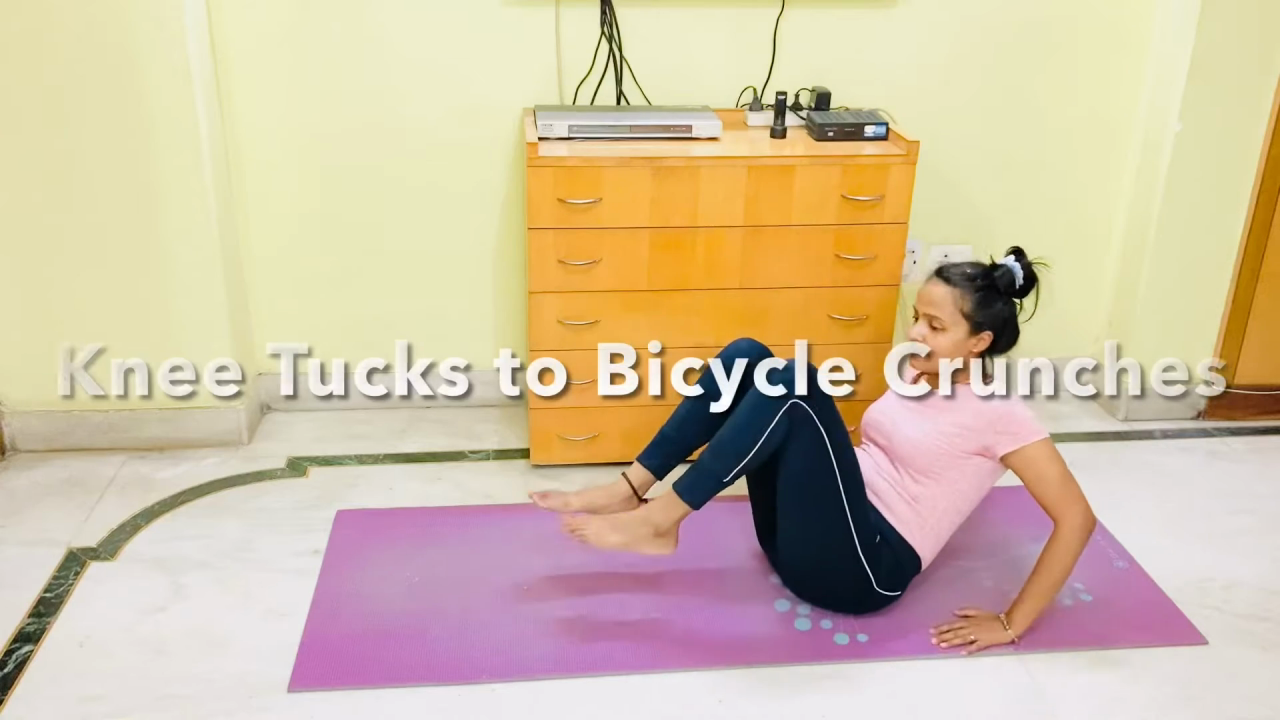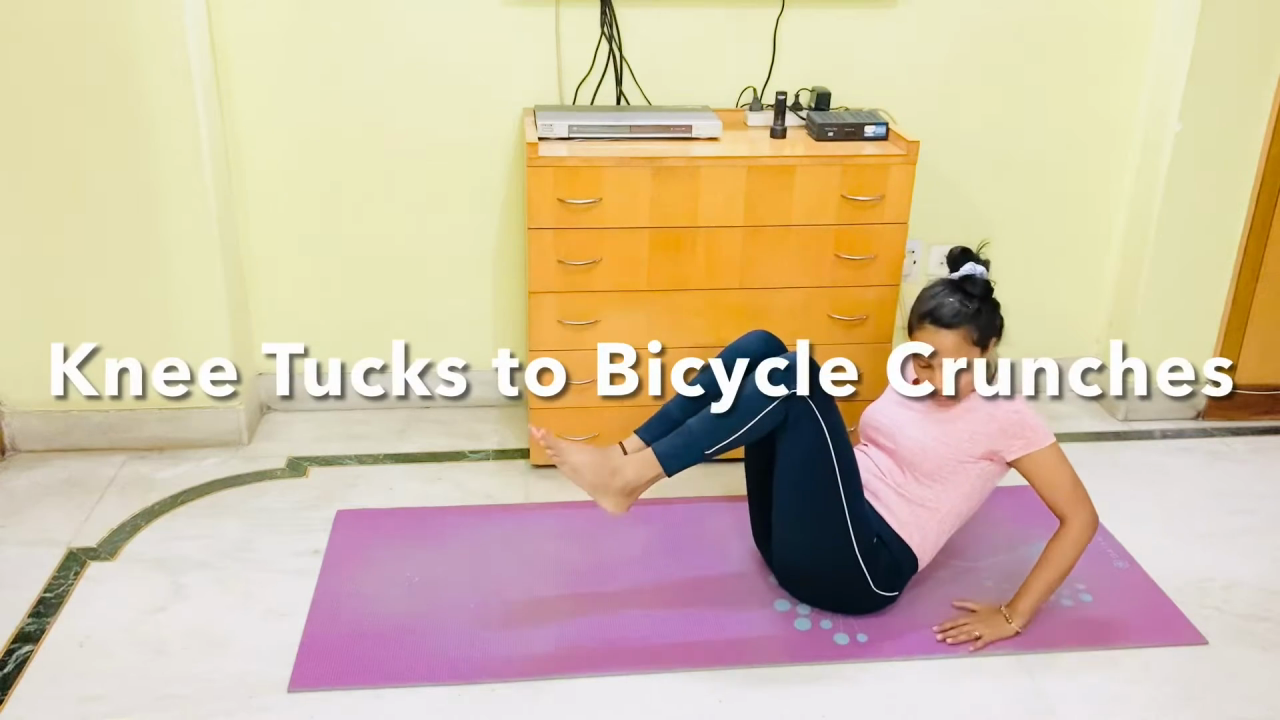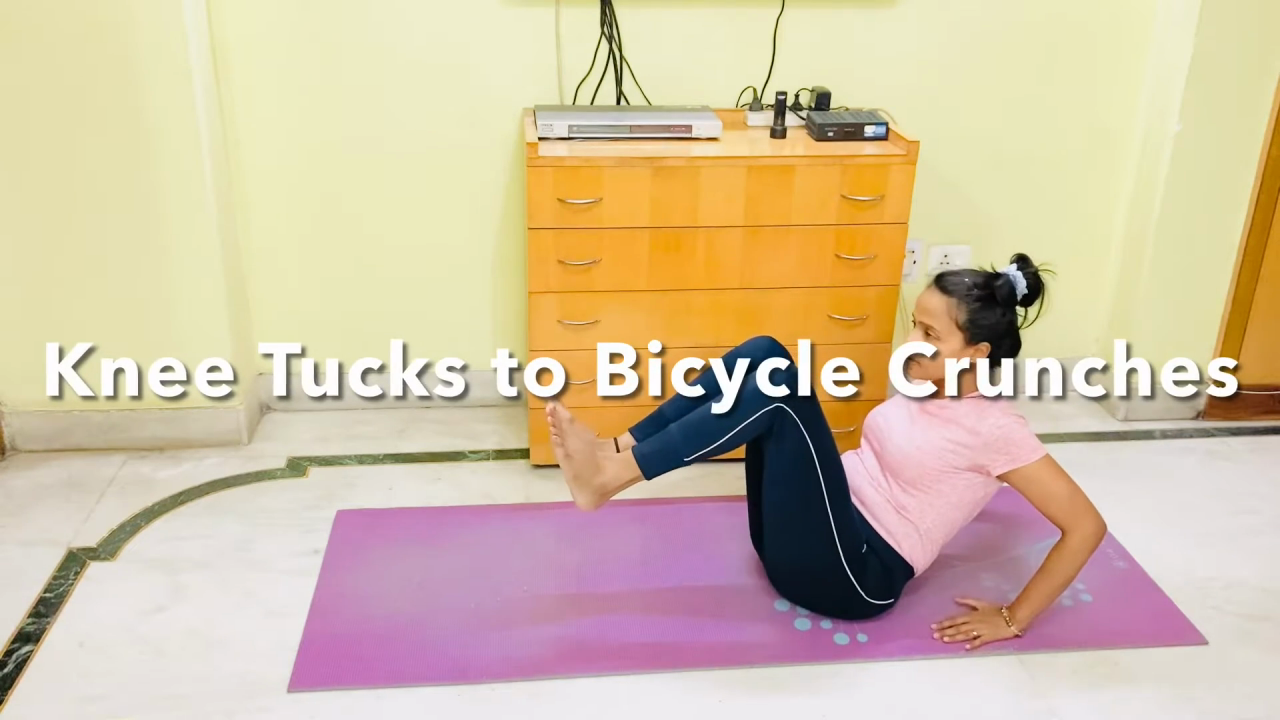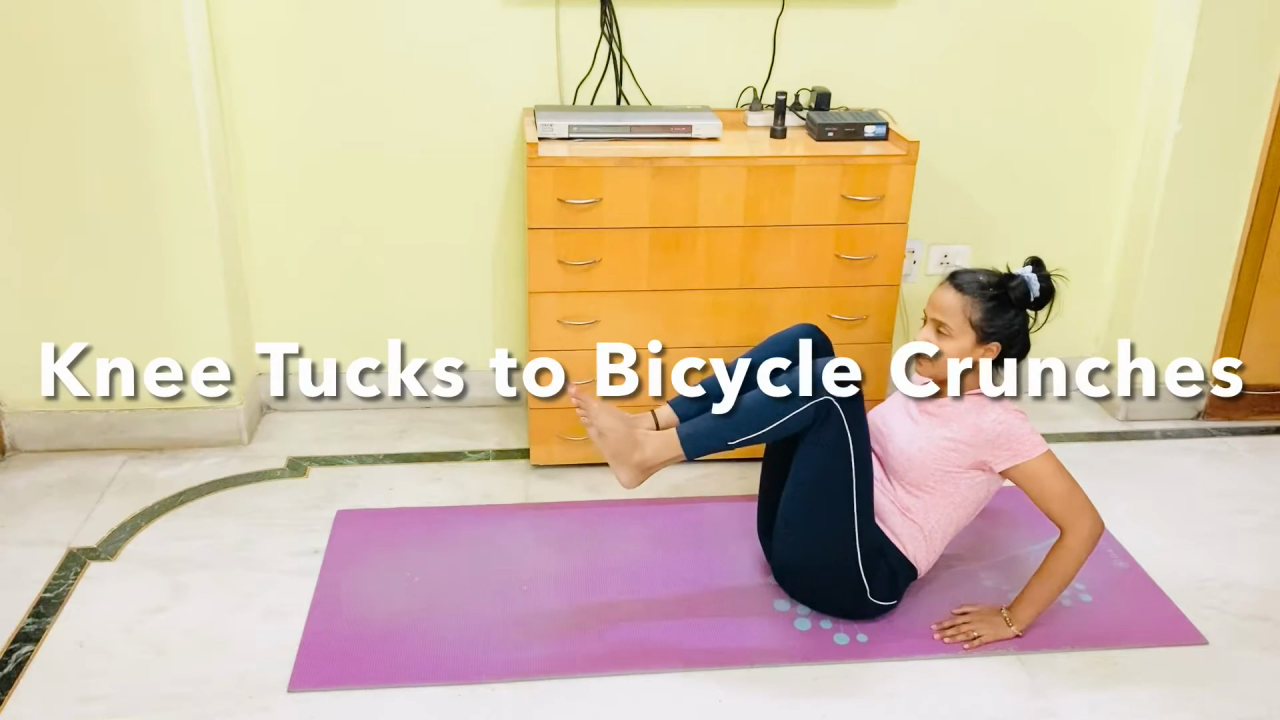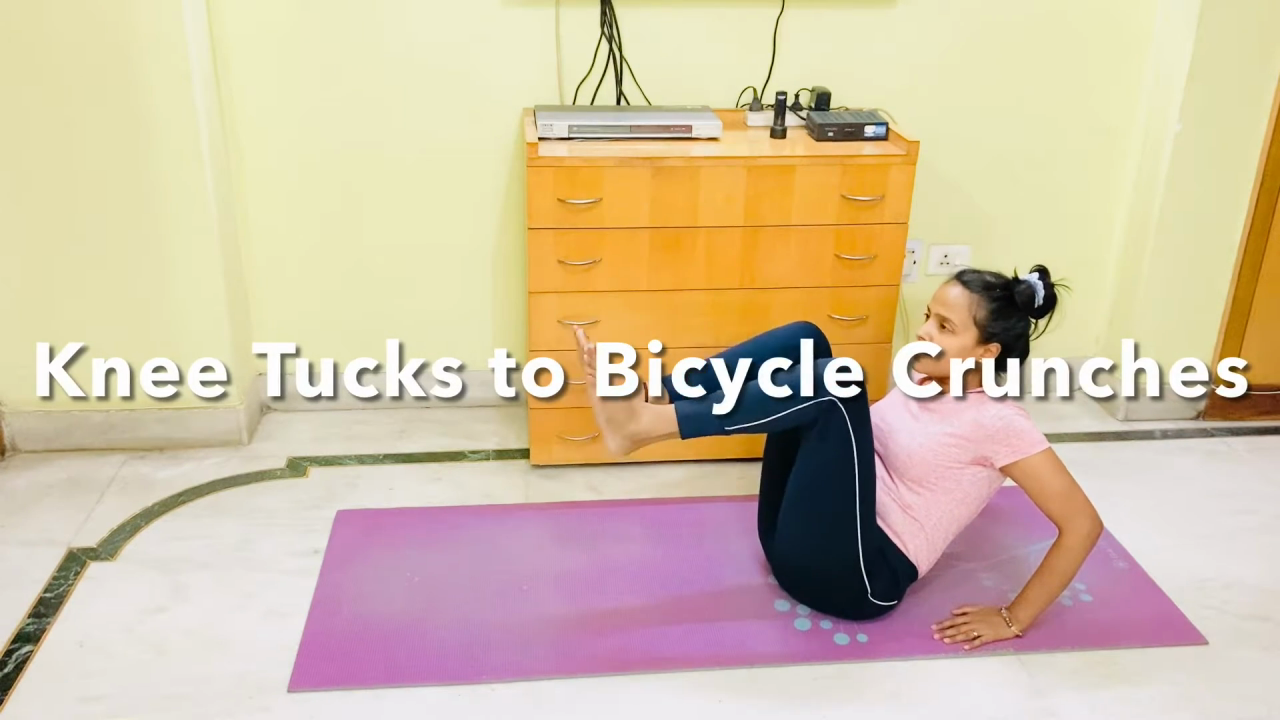
dt=0.7s
person 1, frame 1
left shoulder: (997, 413)
right shoulder: (918, 374)
left elbow: (1075, 518)
left wrist: (1012, 623)
left hip: (859, 567)
right hip: (801, 532)
left knee: (794, 381)
right knee: (745, 356)
left ankle: (661, 521)
right ankle: (631, 487)
person 1, frame 2
left shoulder: (1006, 417)
right shoulder: (914, 376)
left elbow: (1080, 517)
left wrist: (1013, 616)
left hip: (857, 567)
right hip: (793, 534)
left knee: (794, 375)
right knee: (759, 348)
left ankle: (629, 480)
right ankle: (625, 455)
person 1, frame 3
left shoulder: (994, 430)
right shoulder: (929, 385)
left elbow: (1086, 527)
left wrist: (1013, 619)
left hip: (849, 572)
right hip: (824, 522)
left knee: (778, 388)
right knee: (762, 354)
left ankle: (611, 476)
right ankle: (617, 449)
person 1, frame 4
left shoulder: (996, 427)
right shoulder: (926, 381)
left elbow: (1084, 526)
left wrist: (1013, 620)
left hip: (854, 574)
right hip: (799, 533)
left knee: (829, 381)
right knee: (804, 342)
left ankle: (651, 453)
right ankle: (653, 424)
person 1, frame 5
left shoulder: (997, 424)
right shoulder: (924, 380)
left elbow: (1083, 525)
left wrist: (1013, 620)
left hip: (855, 573)
right hip: (797, 535)
left knee: (833, 381)
right knee: (803, 339)
left ankle: (644, 426)
right ankle: (645, 401)
